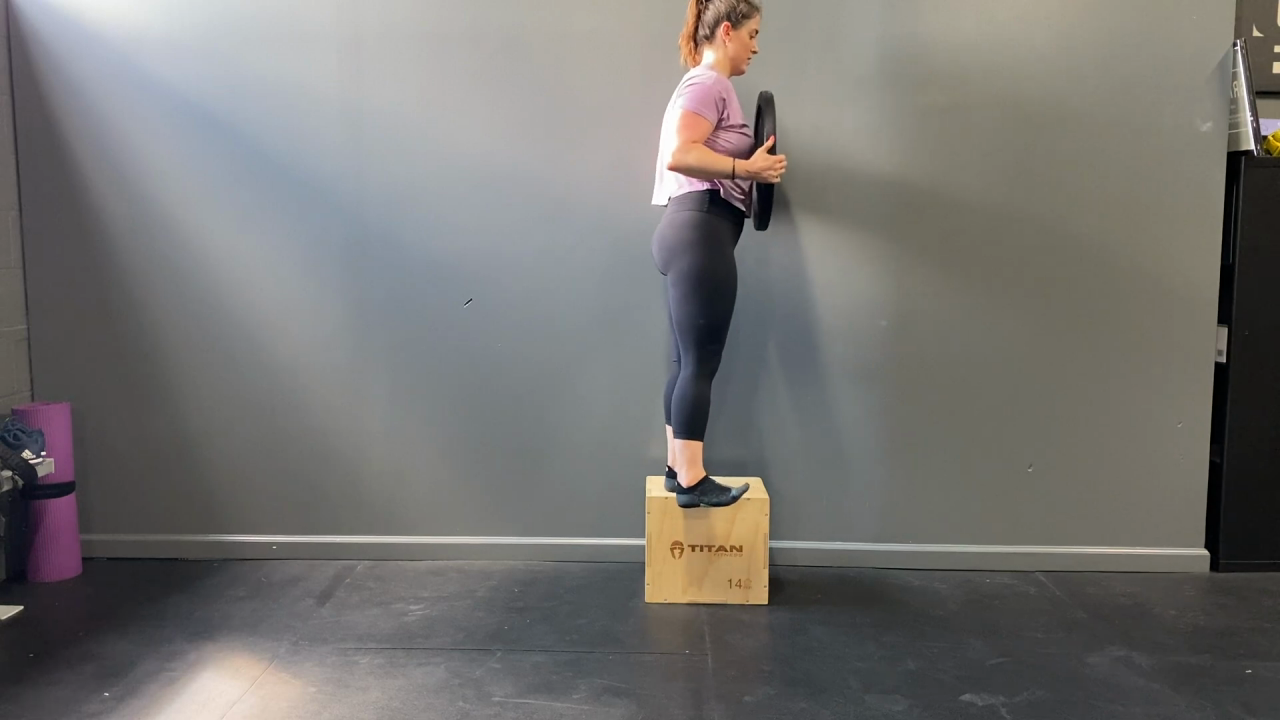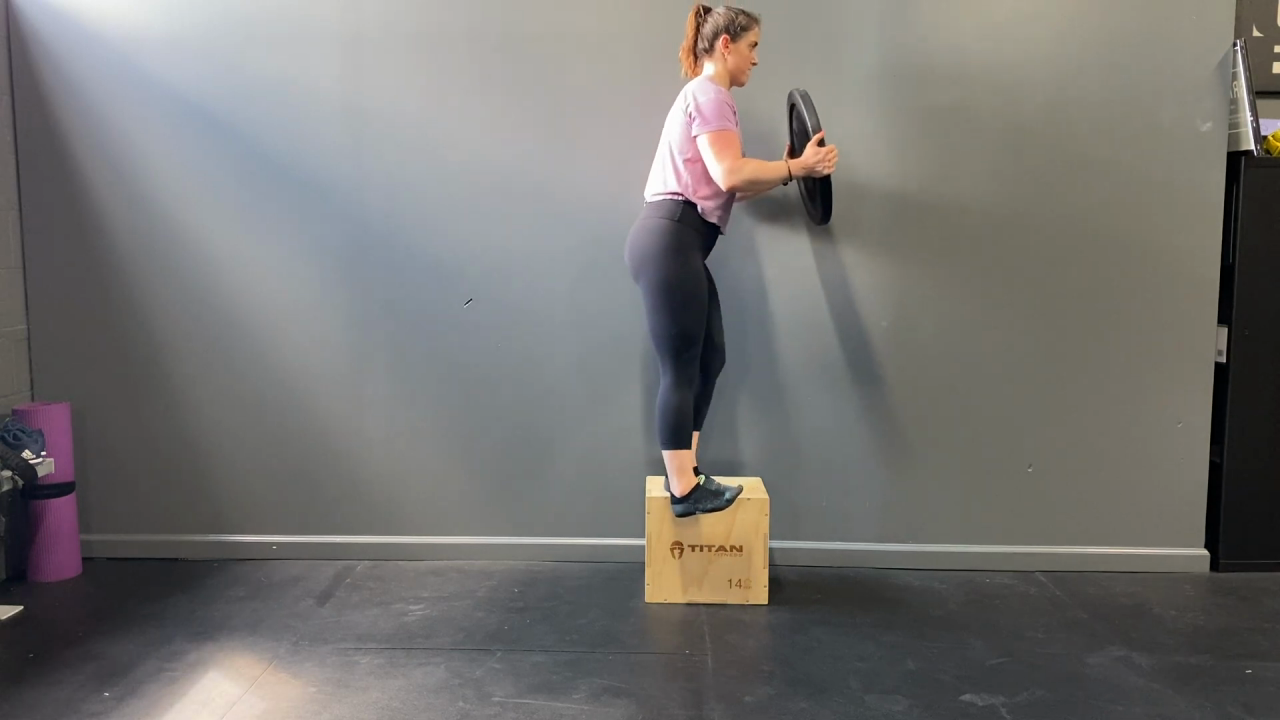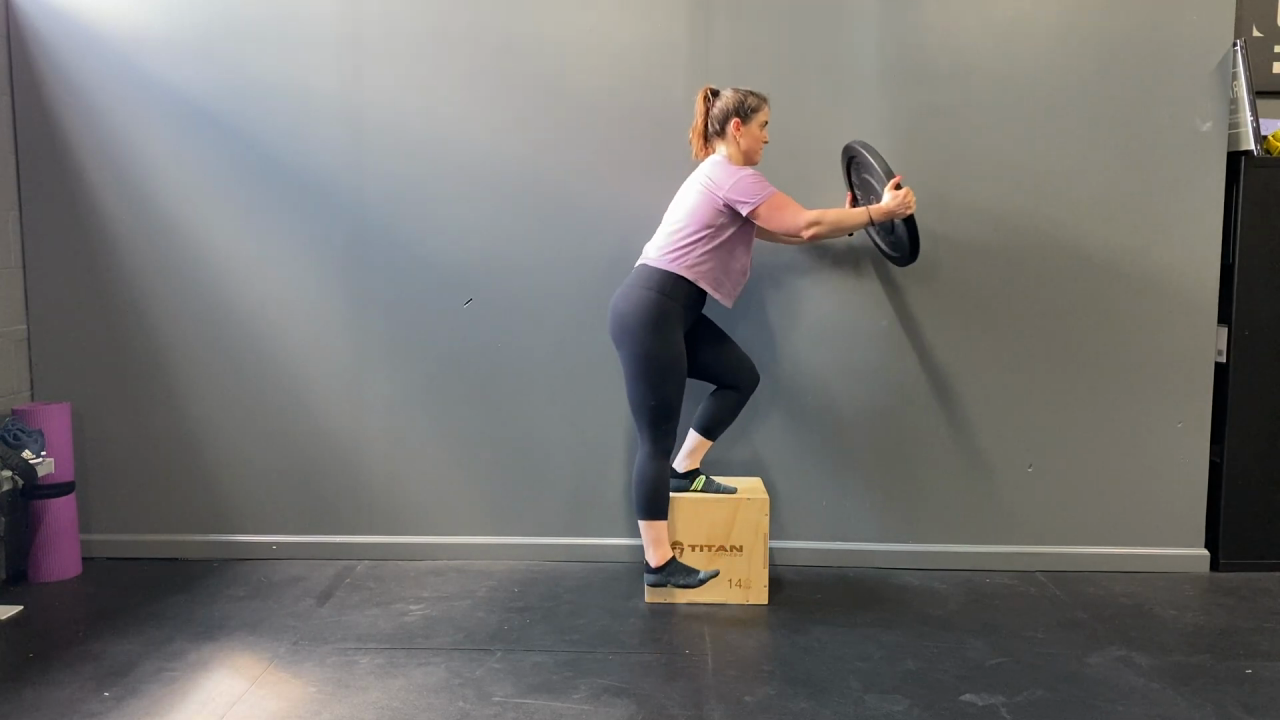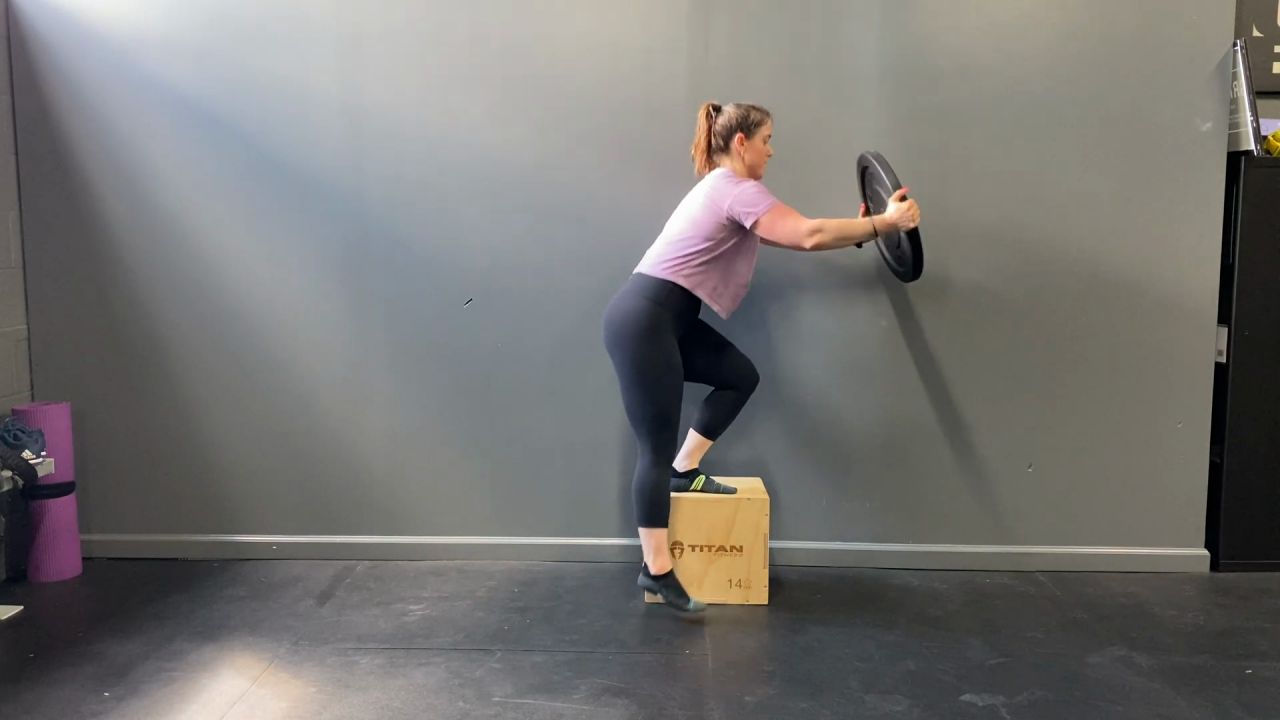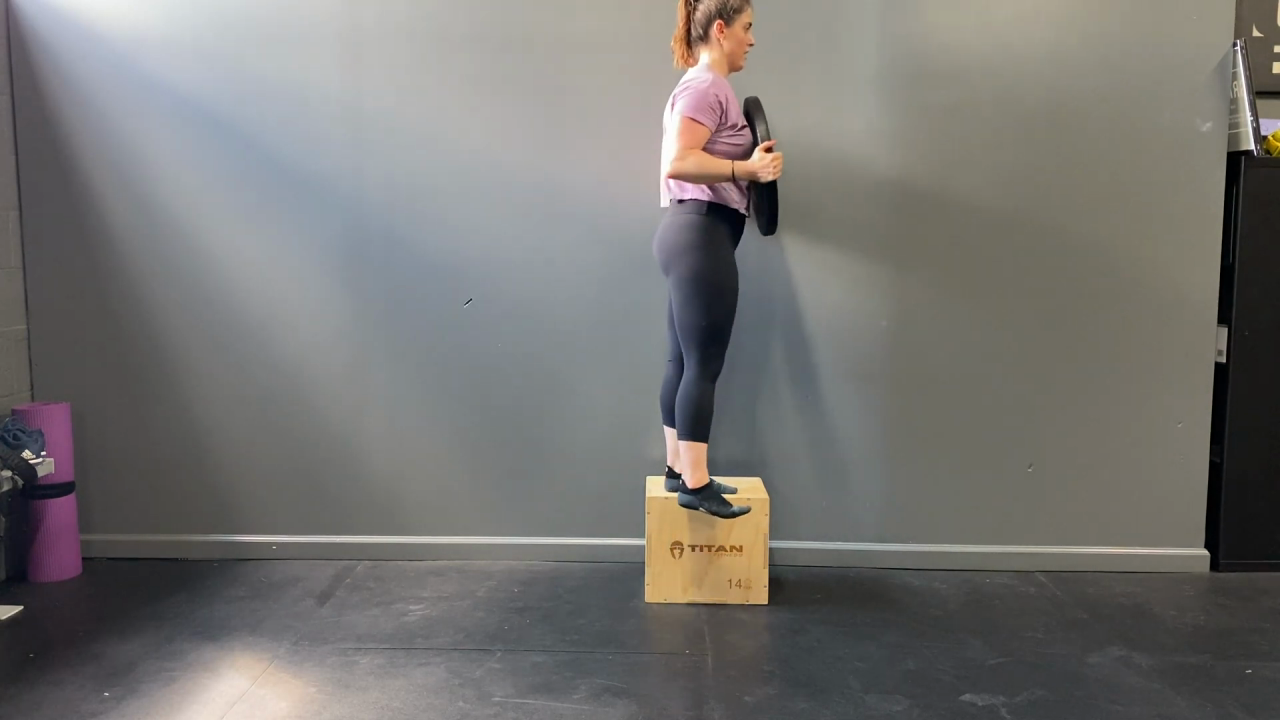
dt=1s
person 1, frame 1
left shoulder: (707, 86)
right shoulder: (707, 84)
right elbow: (679, 154)
left wrist: (754, 166)
right wrist: (747, 168)
left hip: (691, 230)
right hip: (700, 231)
left knee: (690, 361)
right knee: (701, 363)
left ankle: (679, 468)
right ankle: (692, 480)
person 1, frame 2
left shoulder: (705, 96)
right shoulder: (709, 95)
left elbow: (729, 187)
right elbow: (730, 174)
left wrist: (785, 171)
right wrist: (799, 167)
left hip: (677, 245)
right hip: (668, 243)
left knee: (708, 361)
right knee: (681, 370)
left ankle: (685, 471)
right ankle: (684, 490)
person 1, frame 3
left shoulder: (719, 176)
right shoulder: (733, 178)
left elbow: (784, 231)
right elbow: (804, 226)
left wrist: (847, 222)
right wrist: (879, 212)
left hip: (664, 310)
right hip: (649, 312)
left knee: (741, 377)
right knee: (656, 440)
left ankle: (684, 471)
right ankle: (659, 562)
person 1, frame 4
left shoulder: (724, 189)
right shoulder: (736, 189)
left elbow: (790, 243)
right elbow: (807, 234)
left wrist: (861, 232)
right wrist: (881, 224)
left hip: (662, 317)
right hip: (644, 322)
left knee: (740, 377)
right knee: (656, 448)
left ankle: (683, 469)
right ankle: (657, 570)
person 1, frame 5
left shoulder: (709, 87)
right shoulder: (703, 86)
right elbow: (677, 162)
left wrist: (752, 168)
right wrist: (747, 168)
left hip: (694, 234)
right hip: (700, 235)
left knee: (686, 362)
right knee: (703, 366)
left ankle: (680, 470)
right ankle: (696, 487)
